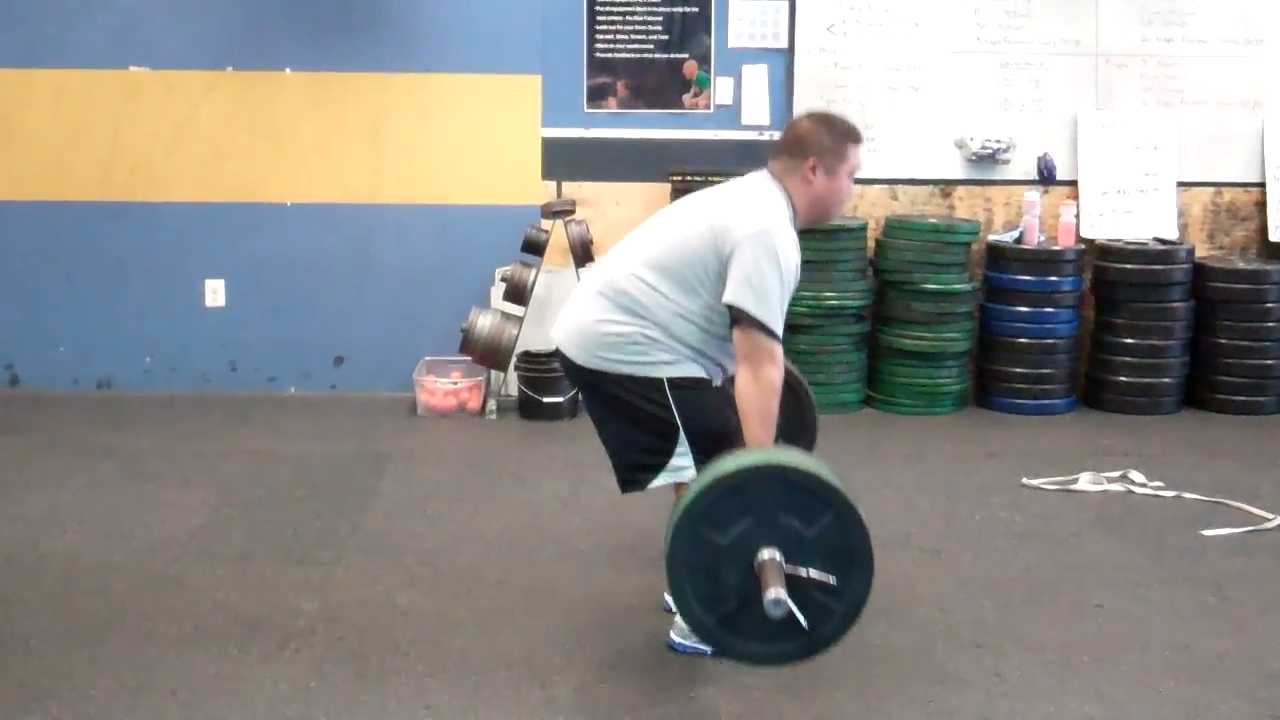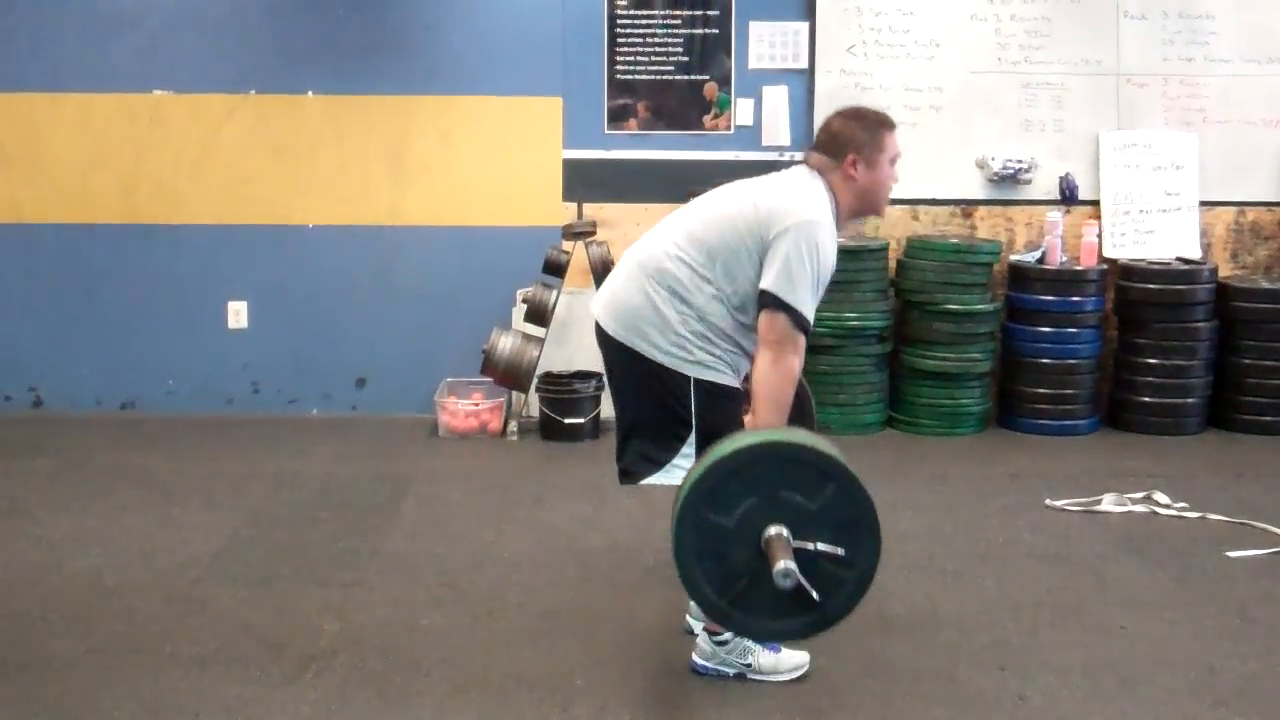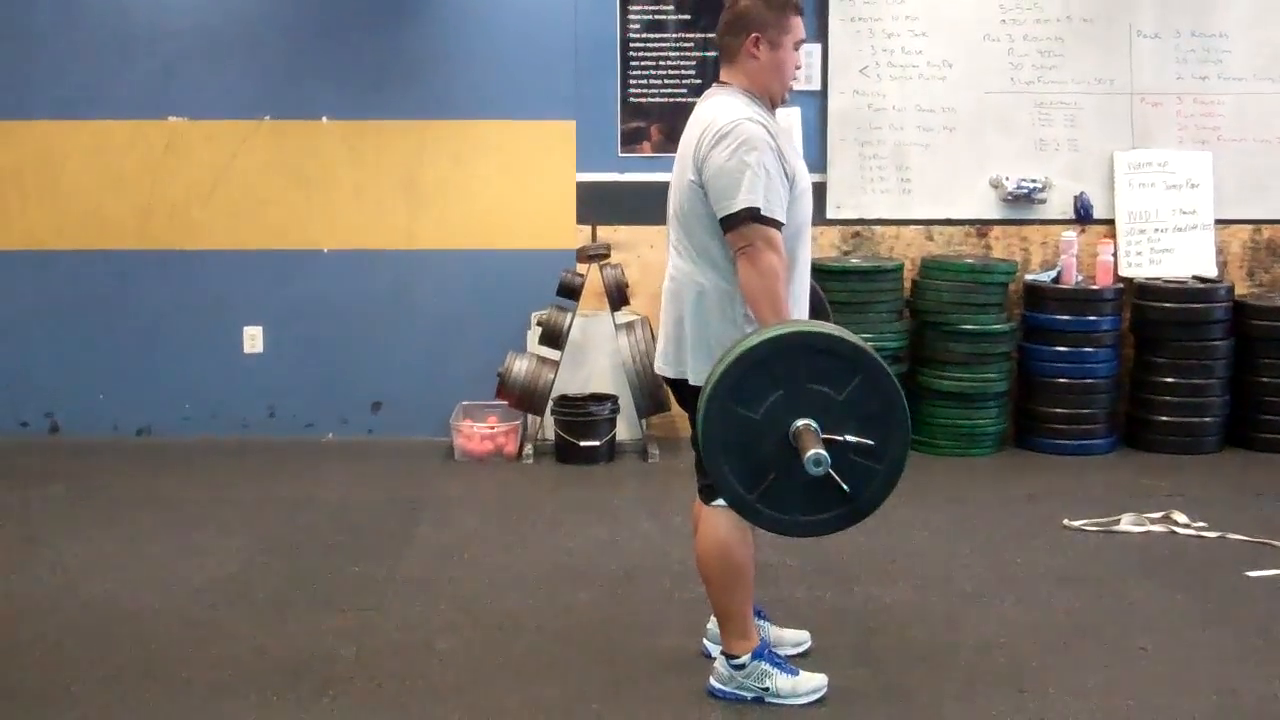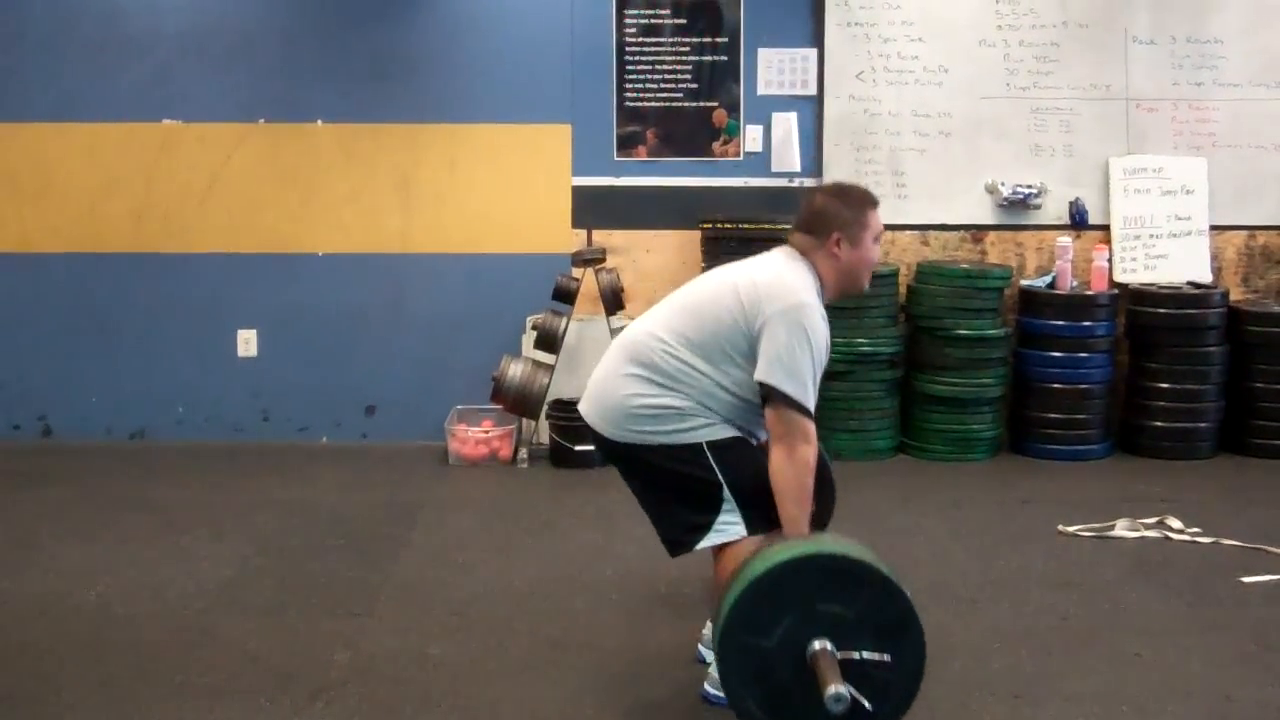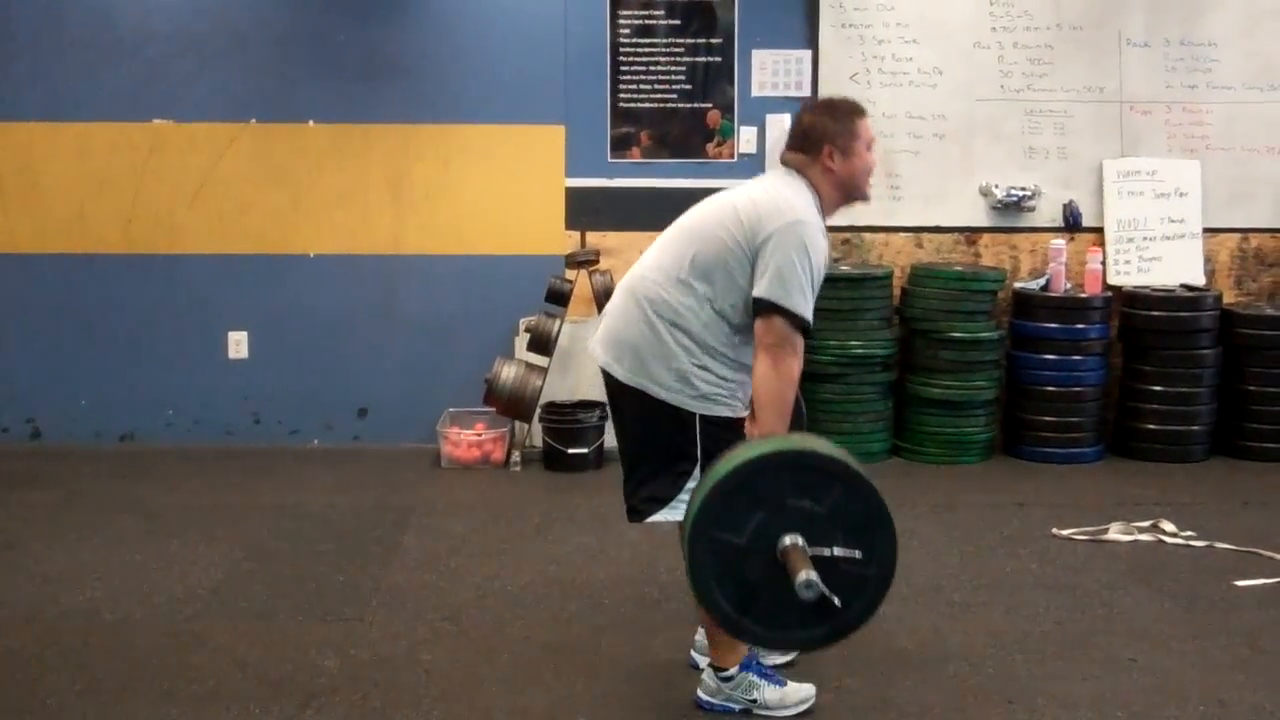
dt=0.7s
person 1, frame 1
left shoulder: (756, 200)
right shoulder: (769, 233)
left elbow: (748, 348)
right elbow: (759, 363)
left hip: (609, 331)
right hip: (619, 346)
left knee: (709, 461)
person 1, frame 2
left shoulder: (797, 195)
right shoulder: (809, 224)
left elbow: (772, 335)
right elbow: (780, 347)
left hip: (654, 316)
right hip: (663, 330)
right ankle: (722, 641)
person 1, frame 3
left shoulder: (727, 116)
right shoulder: (741, 129)
right elbow: (755, 252)
left hip: (719, 340)
right hip: (729, 346)
left knee: (727, 492)
right knee: (731, 497)
left ankle: (733, 621)
right ankle: (739, 661)
person 1, frame 4
left shoulder: (782, 276)
right shoulder: (796, 305)
right elbow: (791, 439)
left hip: (631, 397)
right hip: (643, 414)
left knee: (747, 507)
right knee: (763, 518)
person 1, frame 5
left shoulder: (779, 198)
right shoulder: (796, 224)
left elbow: (765, 345)
right elbow: (778, 352)
left wrist: (750, 416)
left hip: (655, 345)
right hip: (664, 359)
left ankle: (722, 632)
